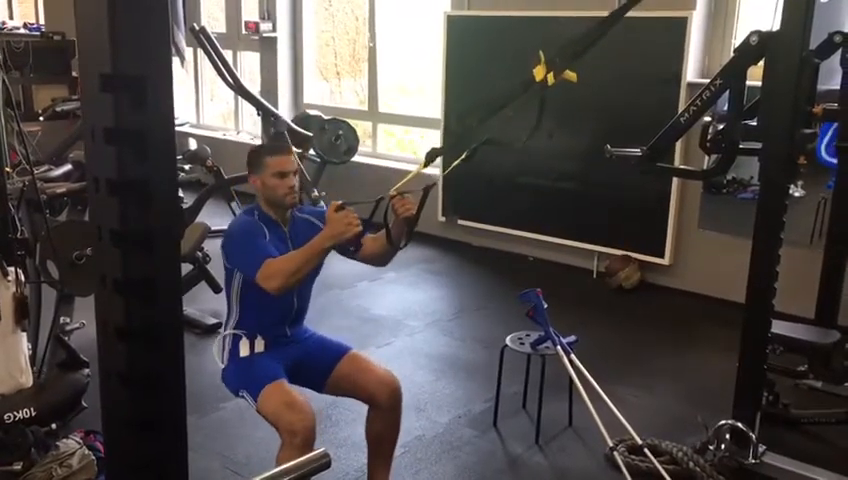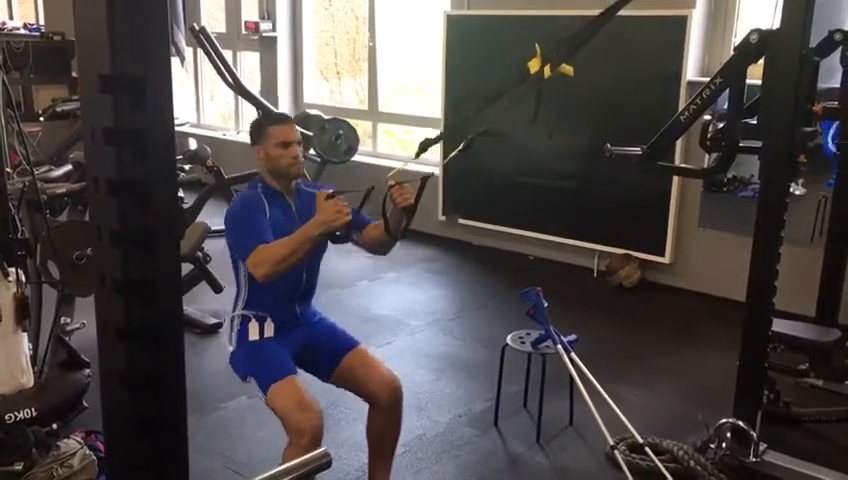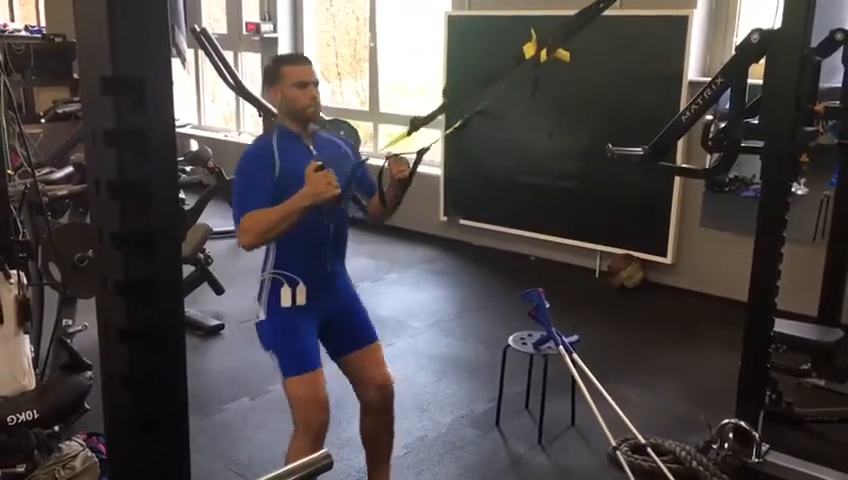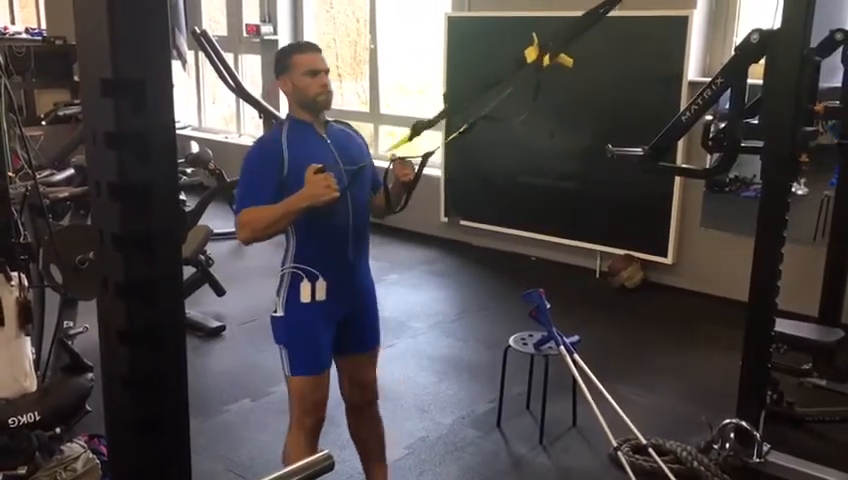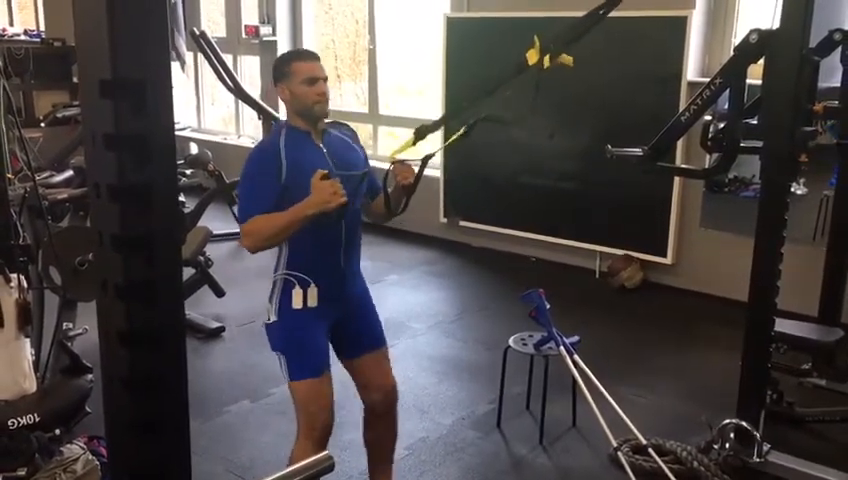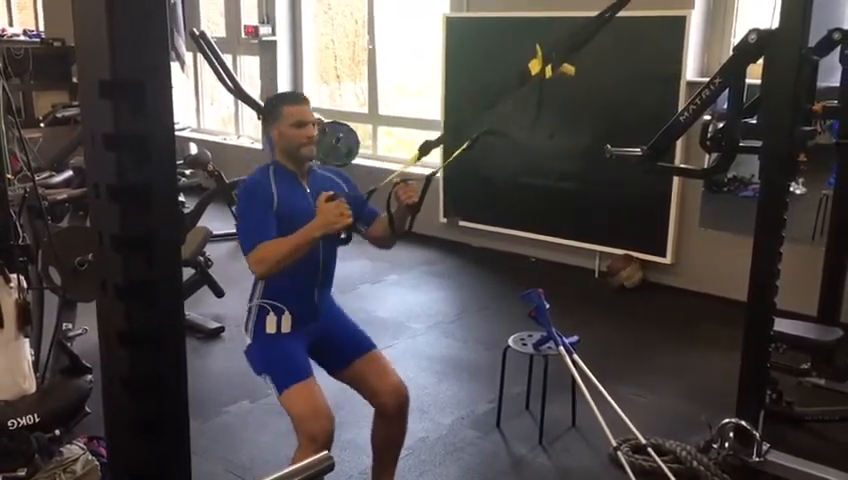
dt=0.4s
person 1, frame 1
left shoulder: (312, 219)
right shoulder: (244, 230)
left elbow: (375, 254)
right elbow: (274, 279)
left wrist: (399, 225)
right wrist: (329, 237)
left hip: (298, 338)
right hip: (250, 350)
left knee: (387, 390)
right knee: (300, 425)
person 1, frame 2
left shoulder: (318, 197)
right shoulder: (247, 206)
left elbow: (377, 243)
right elbow: (262, 267)
left wrist: (398, 214)
right wrist: (318, 226)
left hip: (307, 321)
right hip: (258, 333)
left knee: (388, 390)
right knee: (307, 424)
person 1, frame 3
left shoulder: (339, 147)
right shoulder: (261, 156)
left elbow: (378, 212)
right elbow: (248, 234)
left wrist: (396, 183)
right wrist: (306, 196)
left hip: (337, 288)
right hip: (288, 297)
left knee: (380, 392)
right knee: (313, 419)
person 1, frame 4
left shoulder: (351, 138)
right shoulder: (272, 148)
left elbow: (377, 207)
right elbow: (245, 228)
left wrist: (399, 185)
right wrist: (304, 198)
left hip: (357, 286)
right hip: (307, 292)
left knee: (364, 400)
right knee: (308, 418)
person 1, frame 5
left shoulder: (348, 142)
right shoulder: (269, 155)
left elbow: (377, 211)
right elbow: (251, 237)
left wrist: (400, 188)
right wrist: (312, 204)
left hip: (351, 290)
right hip: (300, 298)
left knee: (383, 398)
right knee: (316, 425)
person 1, frame 6
left shoulder: (334, 180)
right shoulder: (257, 189)
left elbow: (381, 237)
right elbow: (261, 264)
left wrist: (403, 211)
right wrist: (318, 226)
left hip: (324, 313)
right hip: (275, 325)
left knee: (394, 397)
right knee: (318, 431)
